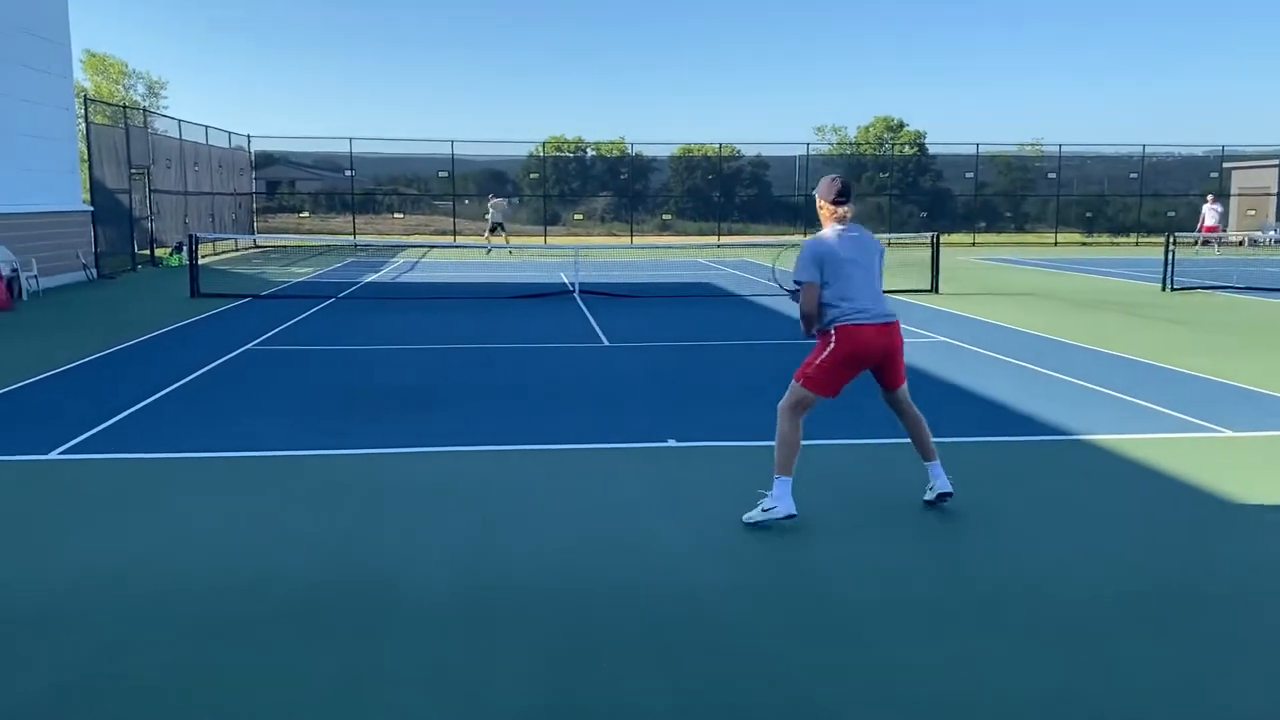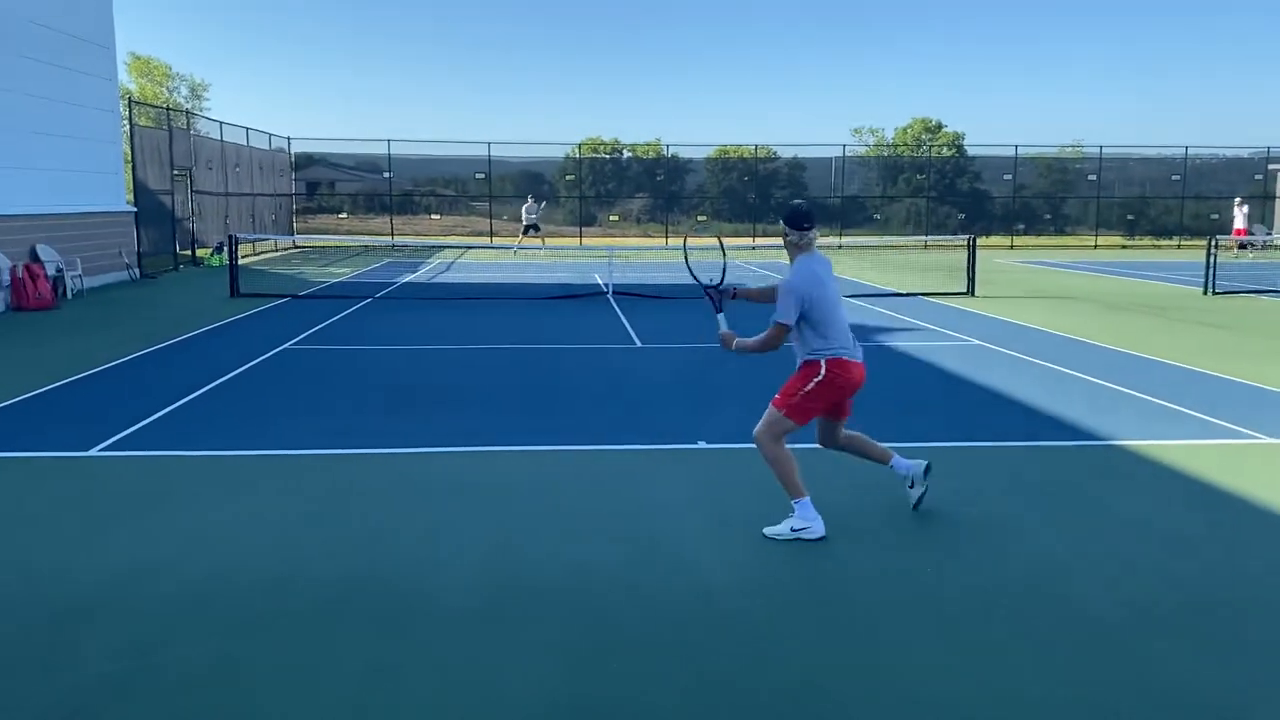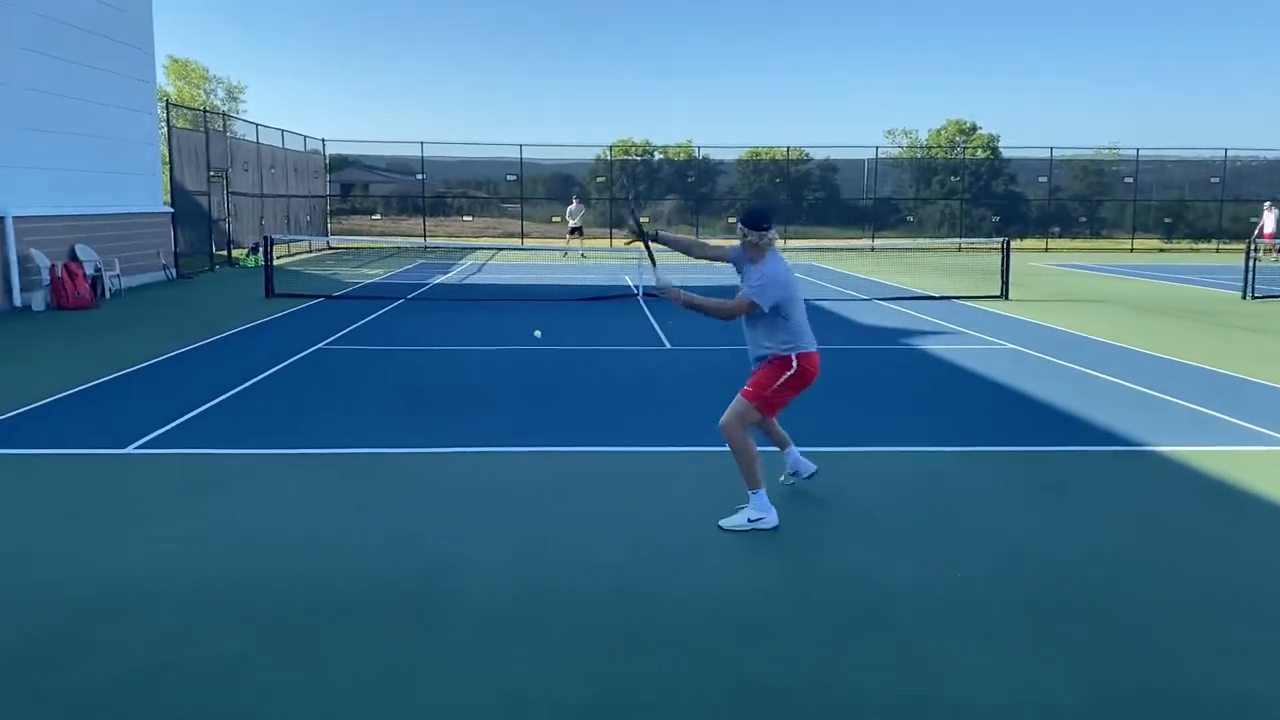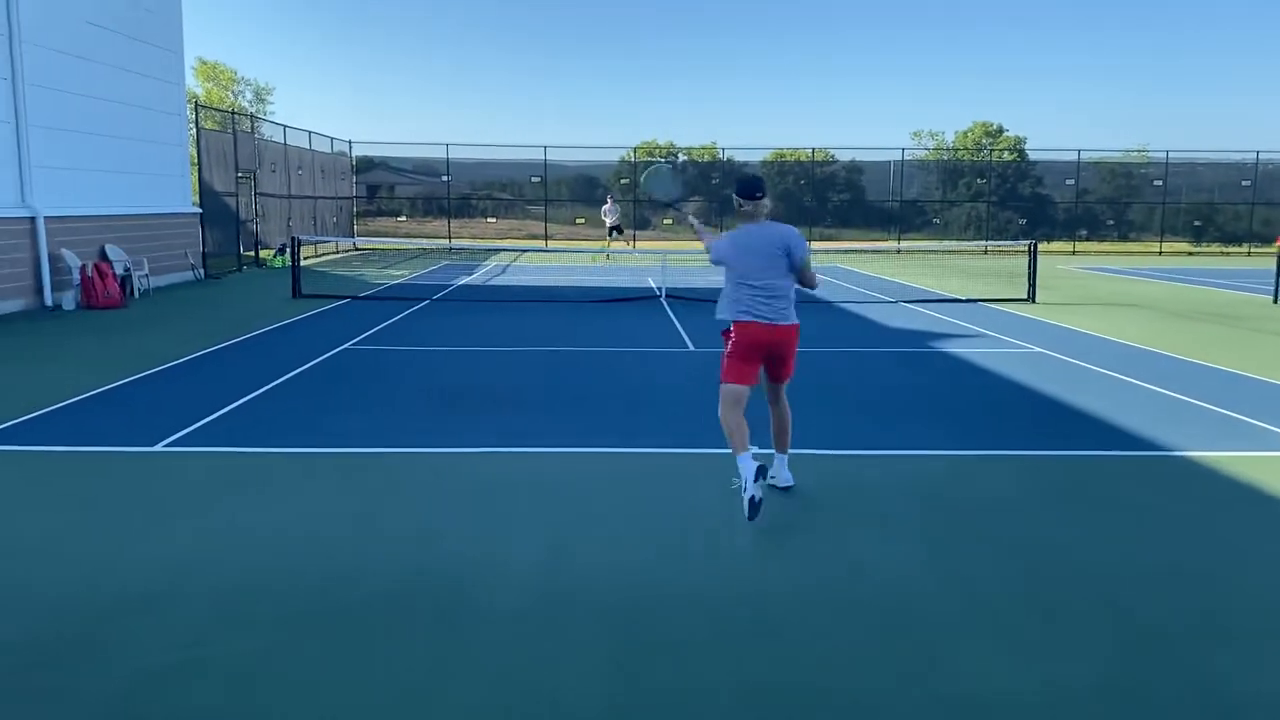
dt=0.4s
person 1, frame 1
left shoulder: (814, 246)
right shoulder: (872, 241)
left elbow: (809, 307)
left wrist: (810, 328)
left hip: (847, 337)
right hip: (887, 330)
left knee: (789, 410)
right knee: (903, 405)
left ankle: (780, 499)
right ankle: (938, 480)
person 1, frame 2
left shoulder: (798, 279)
right shoulder: (818, 263)
left elbow: (773, 340)
right elbow: (780, 294)
left wrist: (736, 344)
right wrist: (734, 293)
left hip: (827, 369)
right hip: (849, 365)
left knee: (766, 436)
right knee: (833, 436)
left ankle: (806, 518)
right ankle: (909, 469)
person 1, frame 3
left shoulder: (770, 275)
right shoulder: (751, 257)
left elbow: (731, 310)
right elbow: (702, 249)
left wrist: (681, 298)
right wrist: (653, 236)
left hip: (794, 362)
right hip: (784, 358)
left knee: (732, 426)
right knee: (751, 412)
left ankle: (761, 510)
right ankle: (796, 461)
person 1, frame 4
left shoulder: (728, 242)
right shoulder: (789, 235)
left elbow: (710, 244)
right elbow: (810, 283)
left wrist: (695, 223)
left hip: (743, 332)
right hip: (785, 331)
left knee: (730, 409)
right knee: (777, 396)
left ankle: (748, 468)
right ankle: (781, 469)
